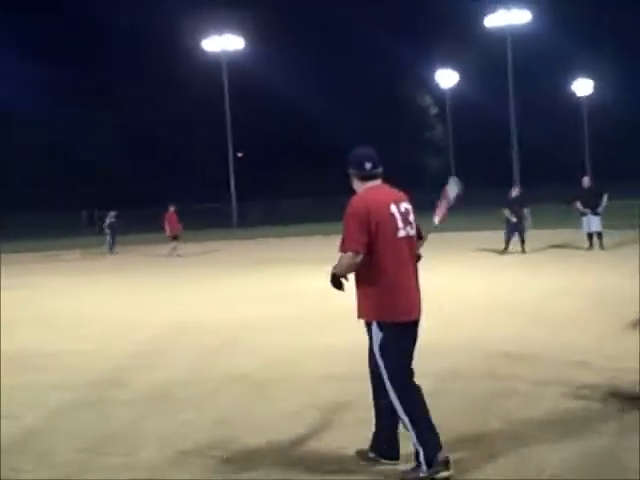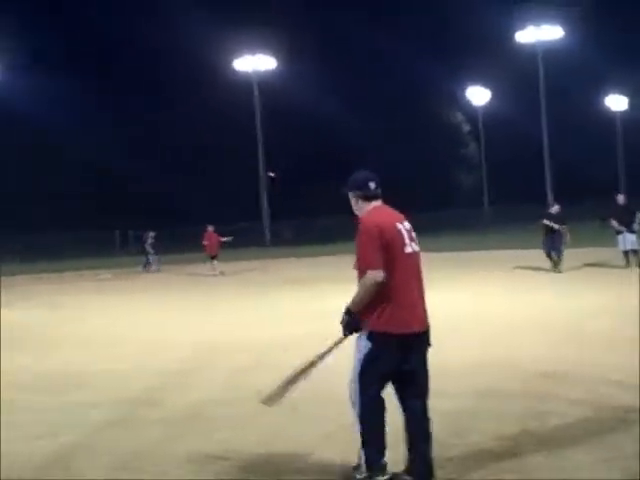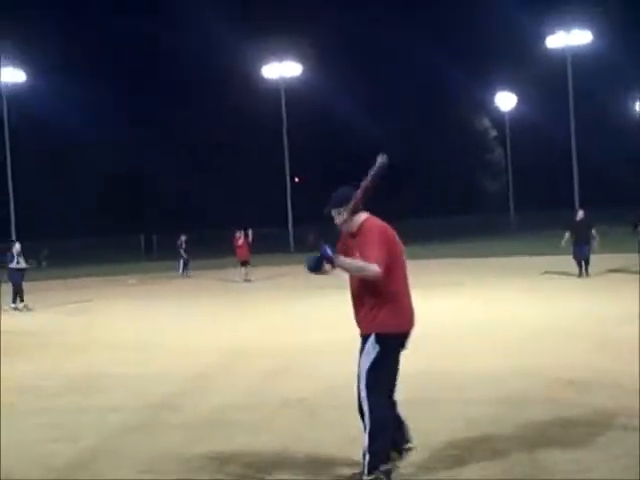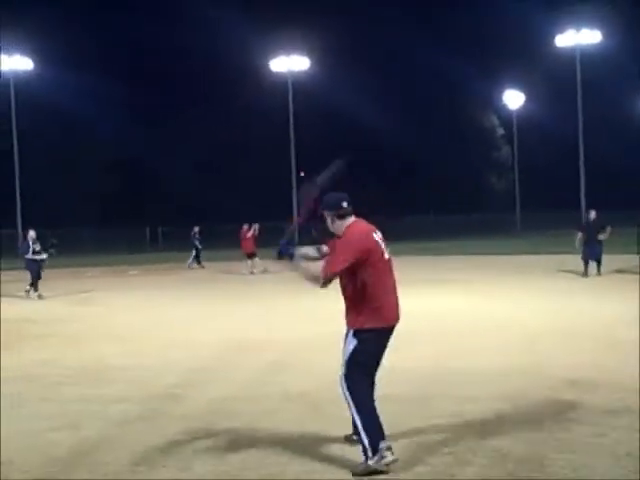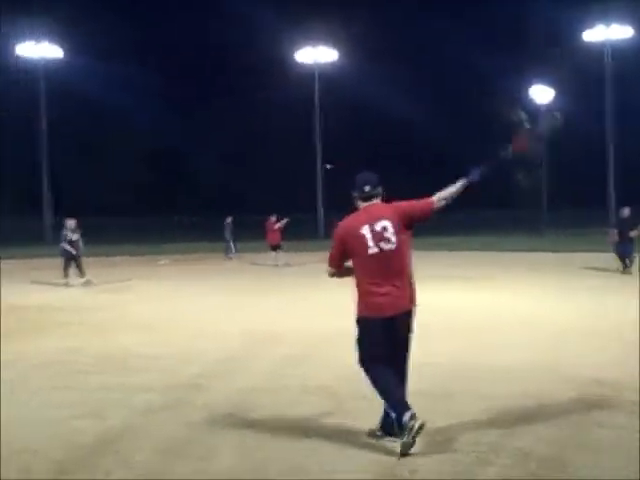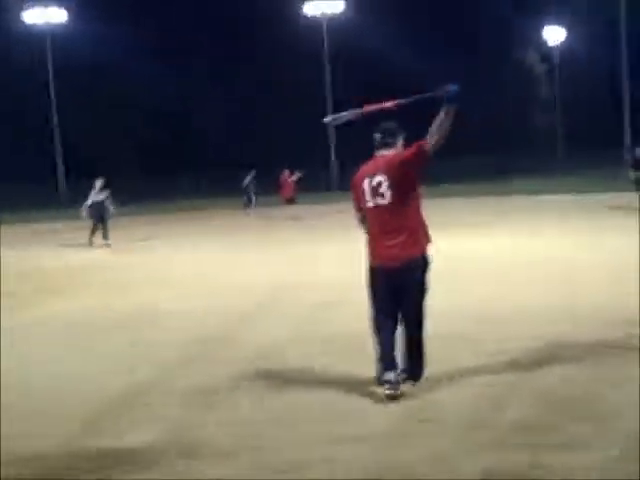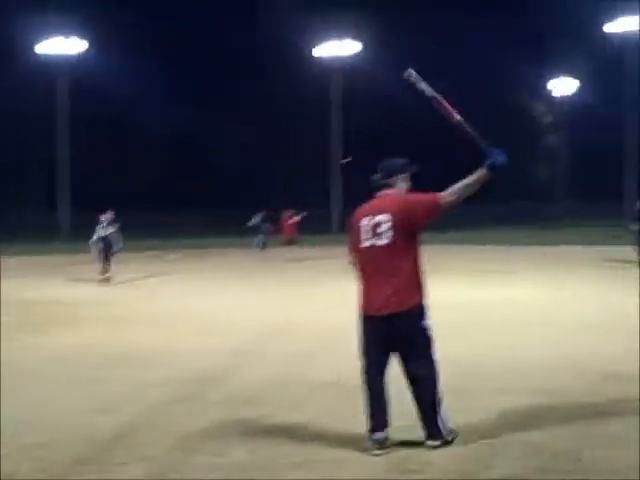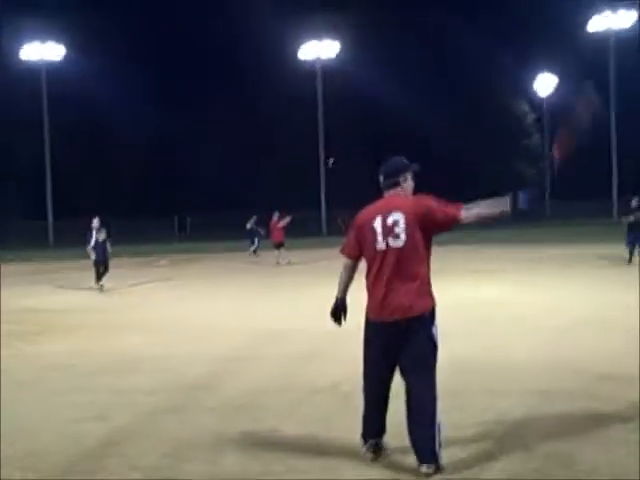
dt=0.4s
person 1, frame 1
left shoulder: (360, 204)
right shoulder: (401, 199)
left elbow: (354, 257)
left wrist: (336, 272)
left hip: (383, 309)
right hip: (409, 305)
left knee: (398, 384)
right knee: (388, 375)
right ankle: (384, 447)
person 1, frame 2
left shoulder: (370, 224)
right shoulder: (397, 219)
left elbow: (375, 277)
left wrist: (352, 310)
right wrist: (359, 306)
left hip: (385, 324)
right hip: (416, 321)
left knee: (364, 390)
right knee: (414, 395)
person 1, frame 3
left shoulder: (374, 230)
right shoulder: (357, 237)
left elbow: (374, 271)
right elbow: (328, 262)
left wrist: (336, 258)
right wrist: (322, 261)
left hip: (384, 324)
right hip: (389, 321)
left knee: (372, 390)
right knee: (378, 385)
right ankle: (397, 440)
person 1, frame 4
left shoulder: (351, 238)
right shoulder: (365, 230)
left elbow: (323, 276)
right elbow: (333, 253)
left wrist: (295, 259)
right wrist: (303, 252)
left hip: (367, 320)
right hip: (386, 317)
left knee: (354, 380)
right knee: (364, 375)
left ankle: (378, 449)
right ankle: (363, 431)
person 1, frame 5
left shoulder: (345, 227)
right shoulder: (398, 212)
left elbow: (335, 269)
right elbow: (436, 201)
right wrist: (466, 181)
left hip: (371, 311)
right hip: (402, 307)
left knee: (375, 365)
right knee: (396, 366)
left ankle: (406, 417)
right ankle: (390, 424)
person 1, frame 6
left shoulder: (361, 173)
right shoulder: (401, 163)
right elbow: (431, 141)
right wrist: (448, 104)
left hip: (379, 260)
right hip: (410, 257)
left knee: (385, 318)
right knee: (412, 315)
left ankle: (389, 374)
right ankle: (412, 371)
person 1, frame 7
left shoulder: (359, 215)
right shoulder: (405, 206)
right elbow: (449, 197)
right wrist: (487, 168)
left hip: (371, 309)
right hip: (406, 306)
left knee: (374, 371)
right knee: (422, 369)
left ankle: (378, 435)
right ankle: (434, 431)
person 1, frame 8
left shoulder: (364, 216)
right shoulder: (420, 207)
left elbow: (350, 262)
right elbow: (466, 214)
left wrist: (340, 299)
right wrist: (509, 204)
left hip: (378, 314)
right hip: (416, 311)
left knee: (375, 379)
right knee: (421, 383)
left ankle: (372, 442)
